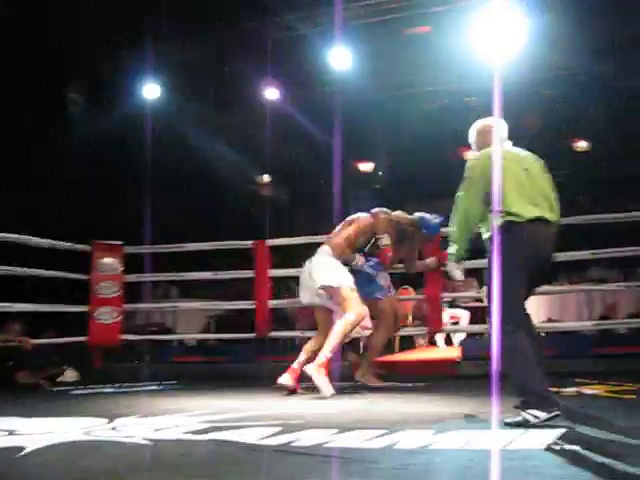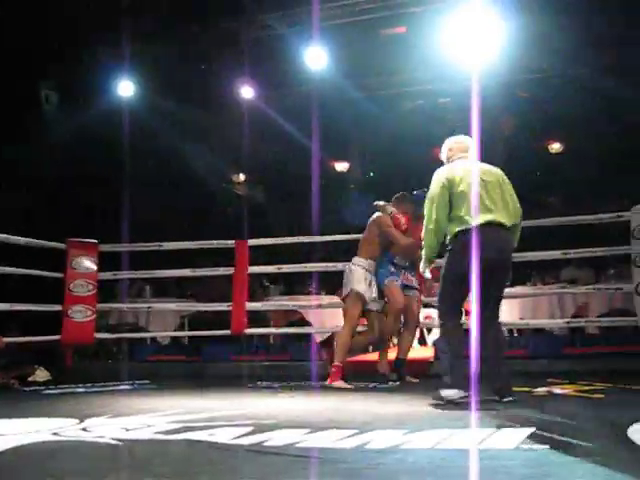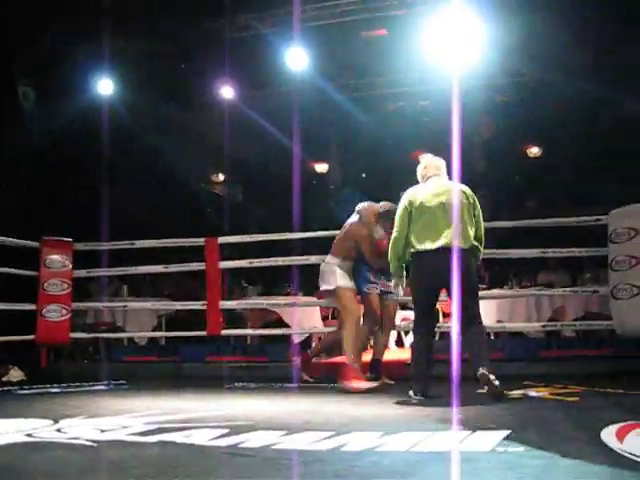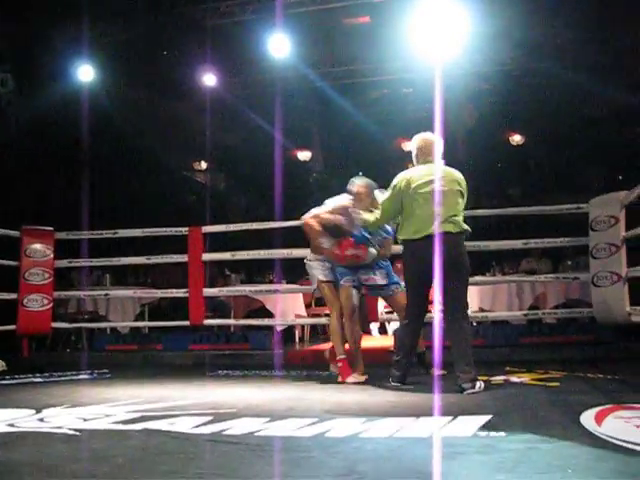
dt=0.4s
person 1, frame 1
left shoulder: (482, 160)
right shoulder: (532, 160)
left elbow: (467, 210)
right elbow: (554, 206)
left wrist: (455, 254)
left hip: (513, 238)
right hip: (544, 235)
left knee: (509, 322)
right knee: (515, 312)
left ankle: (539, 402)
right ankle: (535, 388)
person 1, frame 2
left shoulder: (445, 173)
right shoulder: (495, 172)
left elbow: (435, 218)
right elbow: (516, 214)
left wrist: (427, 256)
right wrist: (508, 245)
left hip: (468, 242)
right hip: (501, 242)
left knee: (449, 311)
right knee: (489, 316)
left ankle: (456, 381)
right ankle: (502, 387)
person 1, frame 3
left shoulder: (412, 194)
right shoulder: (463, 191)
left elbow: (398, 237)
right elbow: (479, 232)
left wrist: (396, 271)
right wrist: (474, 260)
left hip: (424, 262)
right hip: (461, 259)
left knee: (423, 325)
right knee: (471, 321)
left ankle: (420, 387)
right ankle: (483, 369)
person 1, frame 4
left shoulder: (404, 179)
right shoulder: (456, 177)
left elbow: (382, 217)
left wrist: (361, 216)
left hip: (417, 248)
right hip: (452, 245)
left knee: (414, 313)
right knee: (456, 313)
left ankle: (399, 373)
right ankle: (467, 378)
person 2, frame 1
left shoulder: (367, 221)
right shoulder: (366, 221)
right elbow: (339, 243)
right wrist: (357, 260)
left hip: (317, 264)
right hip: (327, 261)
left knee: (325, 331)
right knee: (358, 312)
left ankle: (292, 373)
right ankle: (320, 364)
person 2, frame 2
left shoulder: (390, 221)
right shoulder: (383, 219)
right elbow: (403, 243)
left hip: (371, 273)
right hip: (360, 269)
left knee: (378, 328)
right knee: (352, 321)
right ankle: (335, 374)
person 2, frame 3
left shoulder: (369, 212)
right shoulder: (363, 229)
right elbow: (374, 262)
left hip: (346, 268)
right hip: (336, 267)
left knee: (347, 323)
right knee: (352, 312)
left ankle: (308, 358)
right ankle: (351, 374)
person 2, frame 4
right shoulder: (326, 214)
left hip: (337, 261)
right hip: (320, 262)
right knee: (337, 309)
left ankle: (335, 353)
right ankle: (343, 369)
person 3, frame 1
left shoulder: (413, 239)
left elbow: (411, 267)
left wrist: (435, 261)
left hip: (377, 271)
right hip: (368, 270)
left knee: (398, 317)
right knee: (386, 323)
left ankle: (366, 361)
right ankle: (364, 371)
person 3, frame 2
left shoulder: (422, 229)
left elbow: (418, 260)
right elbow: (379, 206)
right wrist: (389, 210)
left hip: (408, 272)
right hip: (389, 266)
left knee: (412, 320)
right knee: (398, 304)
left ankle: (398, 369)
right ankle: (383, 352)
person 3, frame 3
right shoulder: (388, 211)
left hip: (388, 273)
right hip: (368, 269)
left knee: (388, 322)
right knee: (374, 316)
left ankle: (375, 370)
person 3, frame 4
left shoulder: (382, 222)
left elbow: (385, 251)
left hip: (375, 266)
right hip: (348, 266)
left knee: (404, 309)
right knee: (349, 312)
right ankle: (358, 364)
